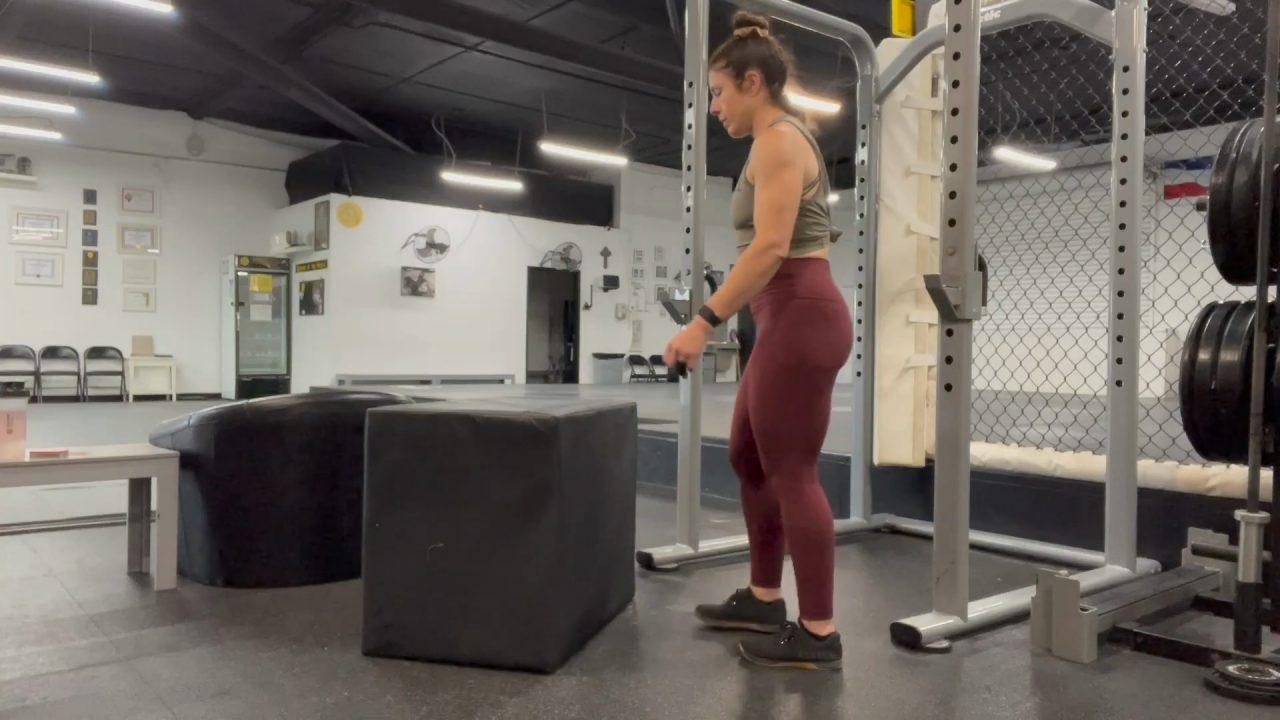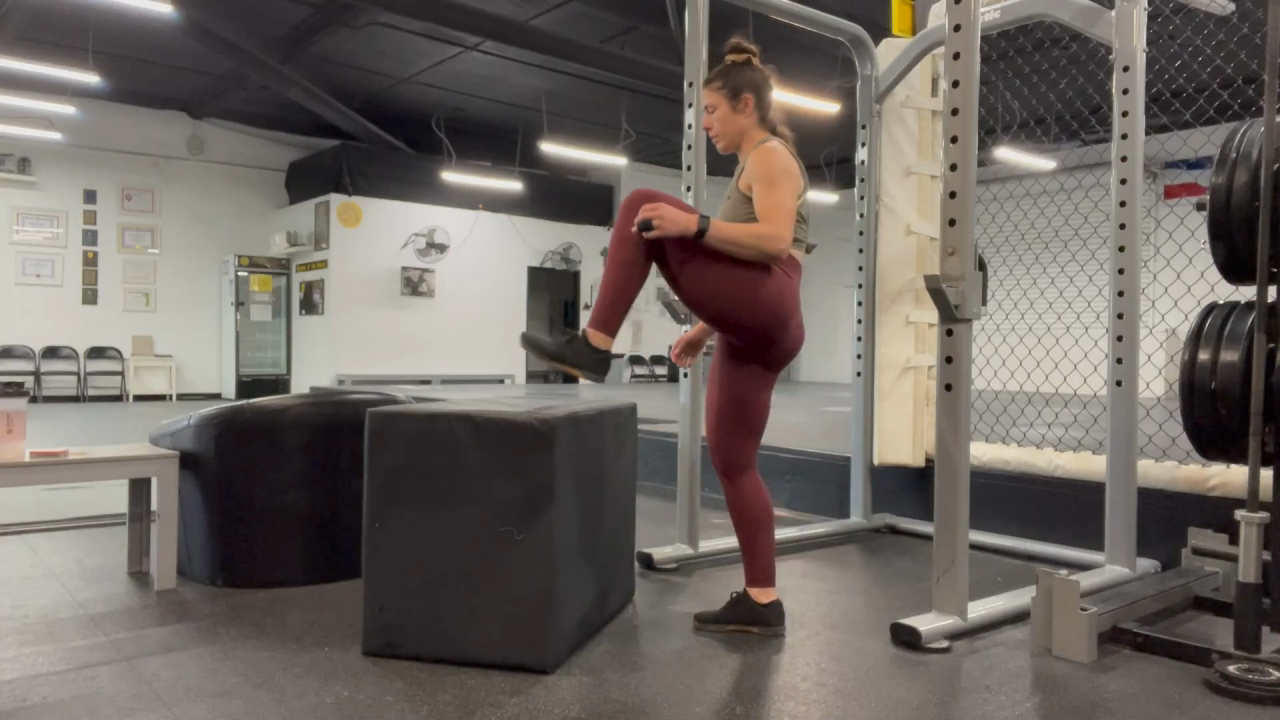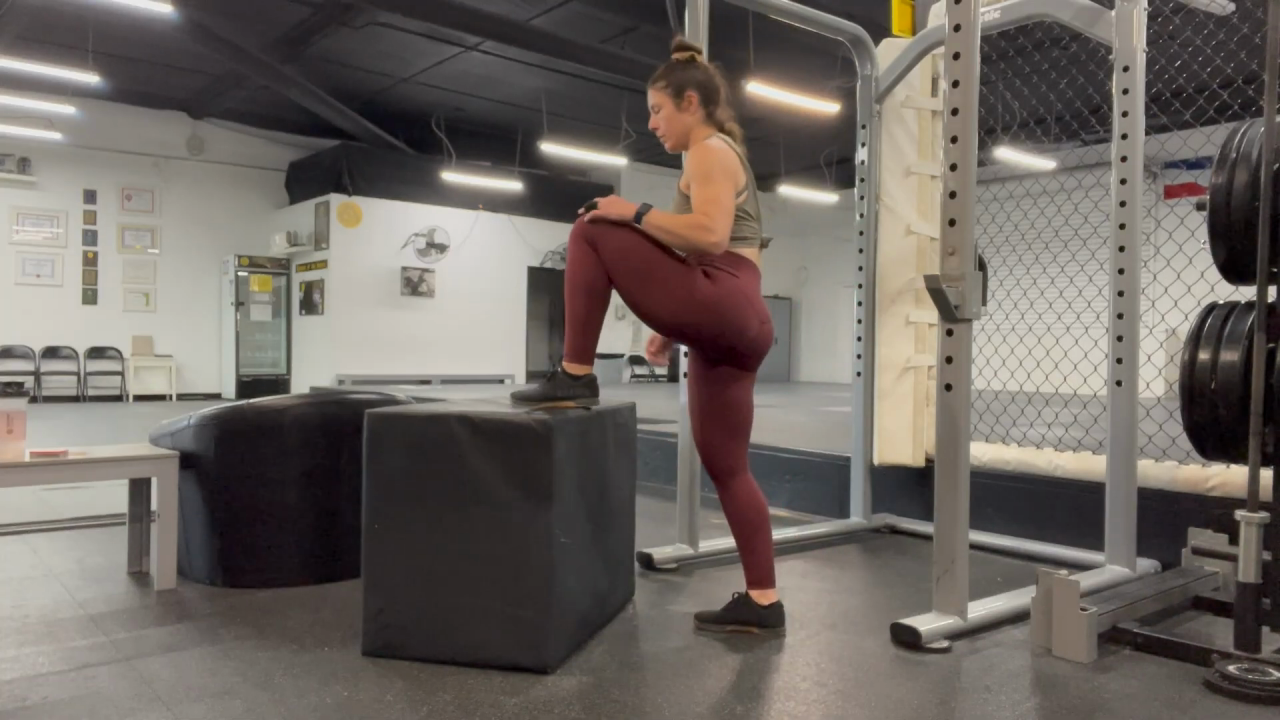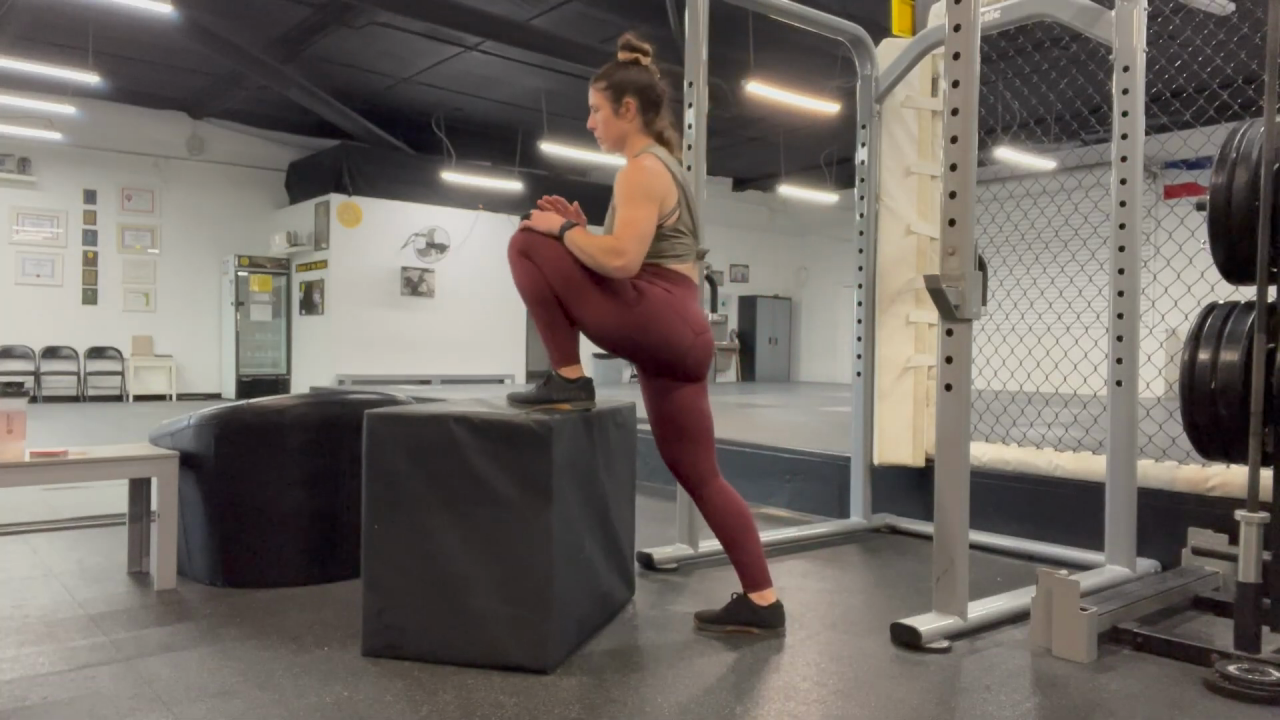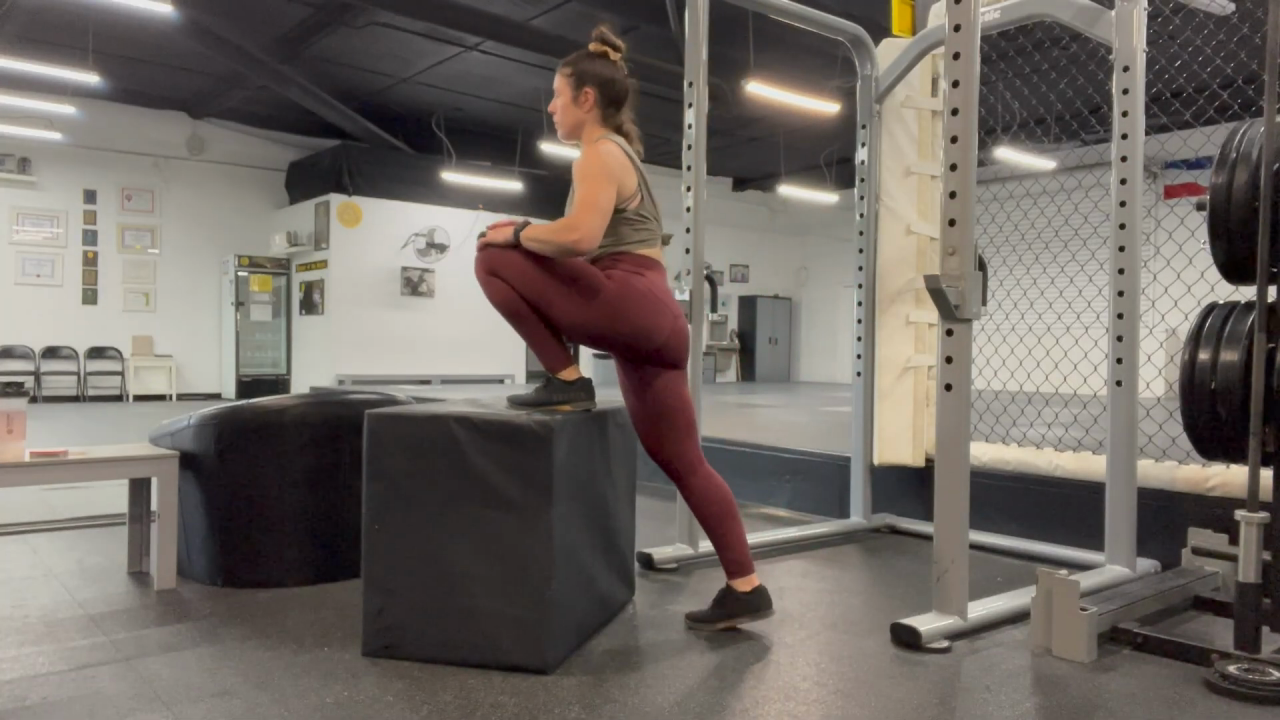
dt=0.7s
person 1, frame 1
left shoulder: (778, 141)
right shoulder: (785, 143)
left elbow: (770, 247)
left wrist: (704, 321)
left hip: (800, 317)
right hip: (796, 317)
left knee: (791, 474)
right knee: (749, 458)
left ankle: (818, 634)
right ankle: (764, 598)
person 1, frame 2
left shoulder: (770, 156)
right shoulder: (756, 163)
left elbow: (776, 242)
left wrist: (693, 226)
right wrist: (703, 329)
left hip: (765, 310)
right hip: (760, 328)
left knee: (642, 208)
right knee: (733, 463)
left ankle: (592, 346)
right ankle: (762, 601)
person 1, frame 3
left shoulder: (708, 152)
right shoulder: (722, 156)
left elbow: (709, 237)
left wrist: (636, 214)
right wrist: (674, 327)
left hip: (720, 312)
right hip: (737, 327)
left knee: (592, 233)
right knee: (726, 467)
left ankle: (575, 377)
right ankle: (762, 602)
person 1, frame 4
left shoulder: (641, 168)
right shoulder: (661, 165)
left elbow: (621, 261)
left wrist: (562, 230)
right wrist: (580, 227)
left hip: (654, 322)
right hip: (682, 335)
left knee: (528, 243)
right knee: (699, 475)
left ankle: (568, 380)
right ankle: (761, 601)
person 1, frame 5
left shoulder: (598, 154)
right shoulder: (618, 154)
left elbow: (581, 238)
left wrist: (519, 233)
right wrist: (533, 235)
left hip: (632, 312)
right hip: (654, 324)
left knee: (494, 258)
right knee: (683, 464)
left ankle: (566, 381)
right ankle: (745, 588)
